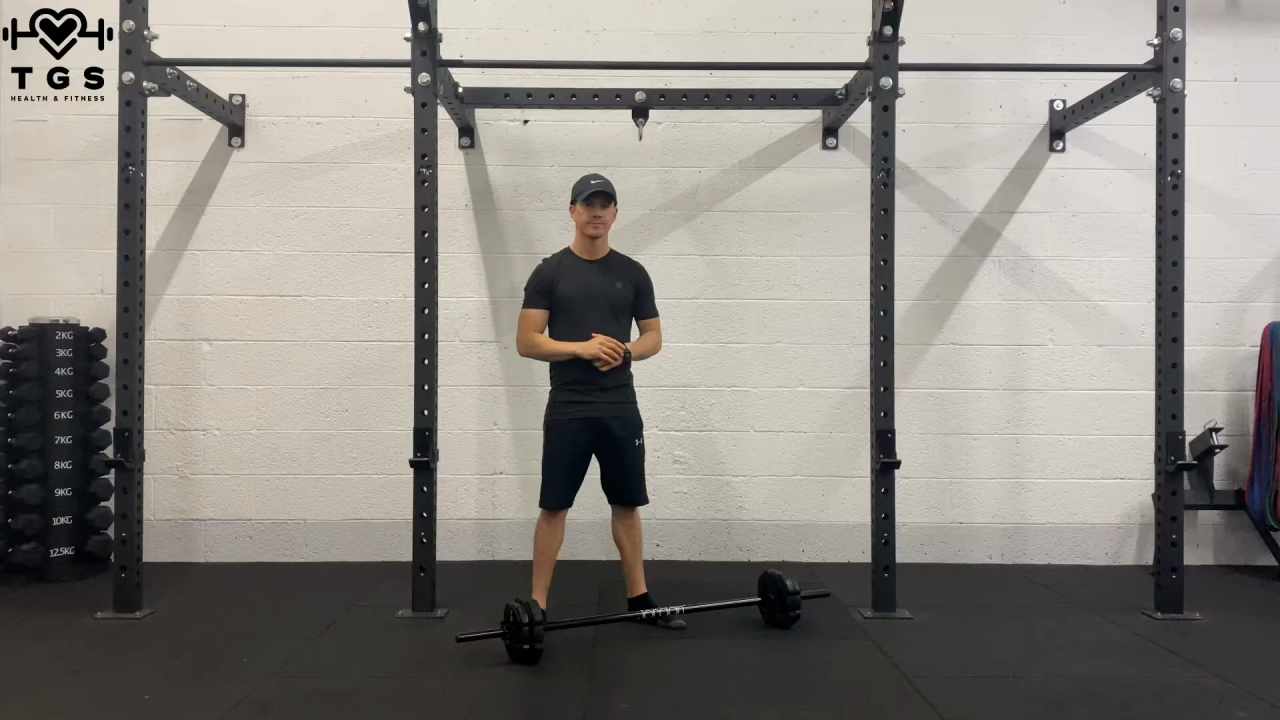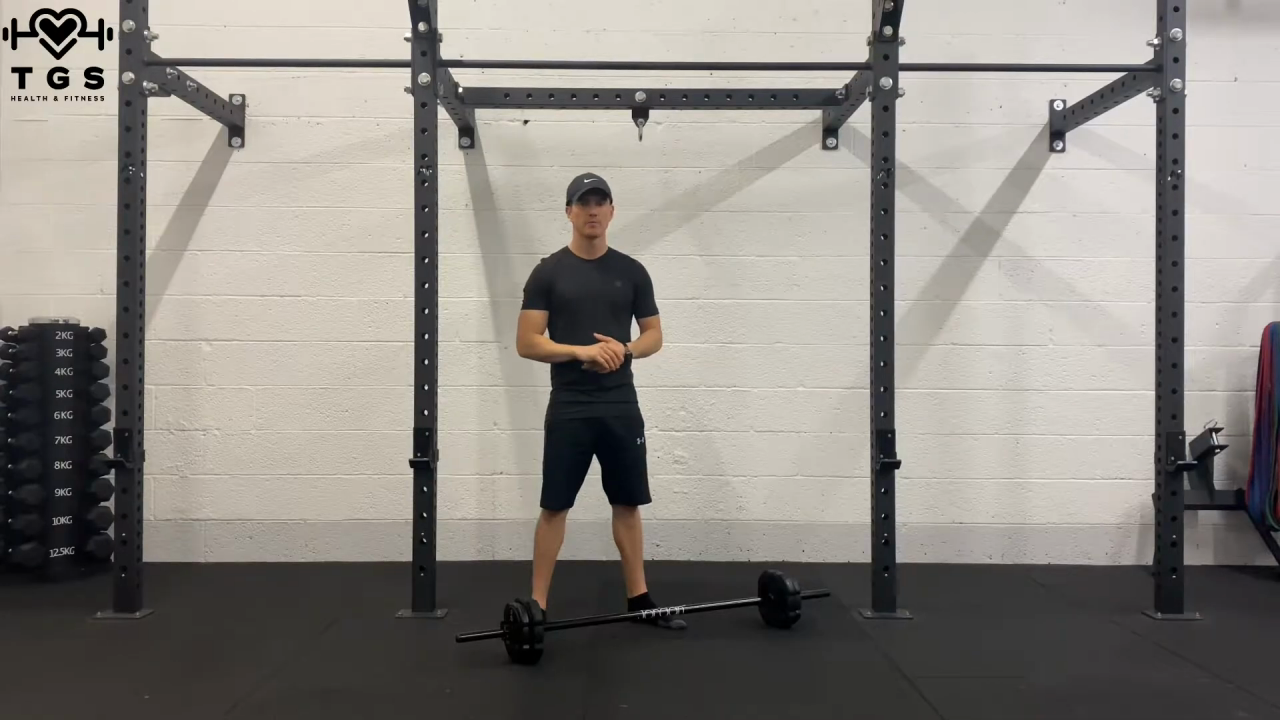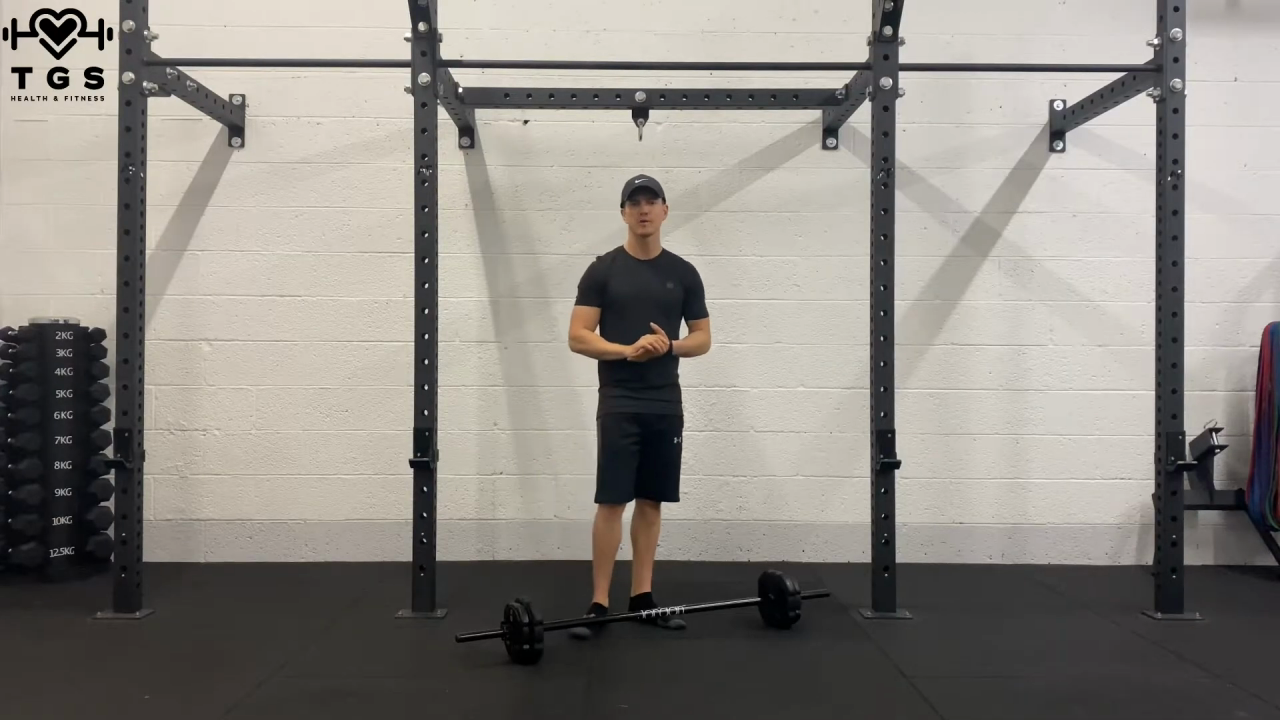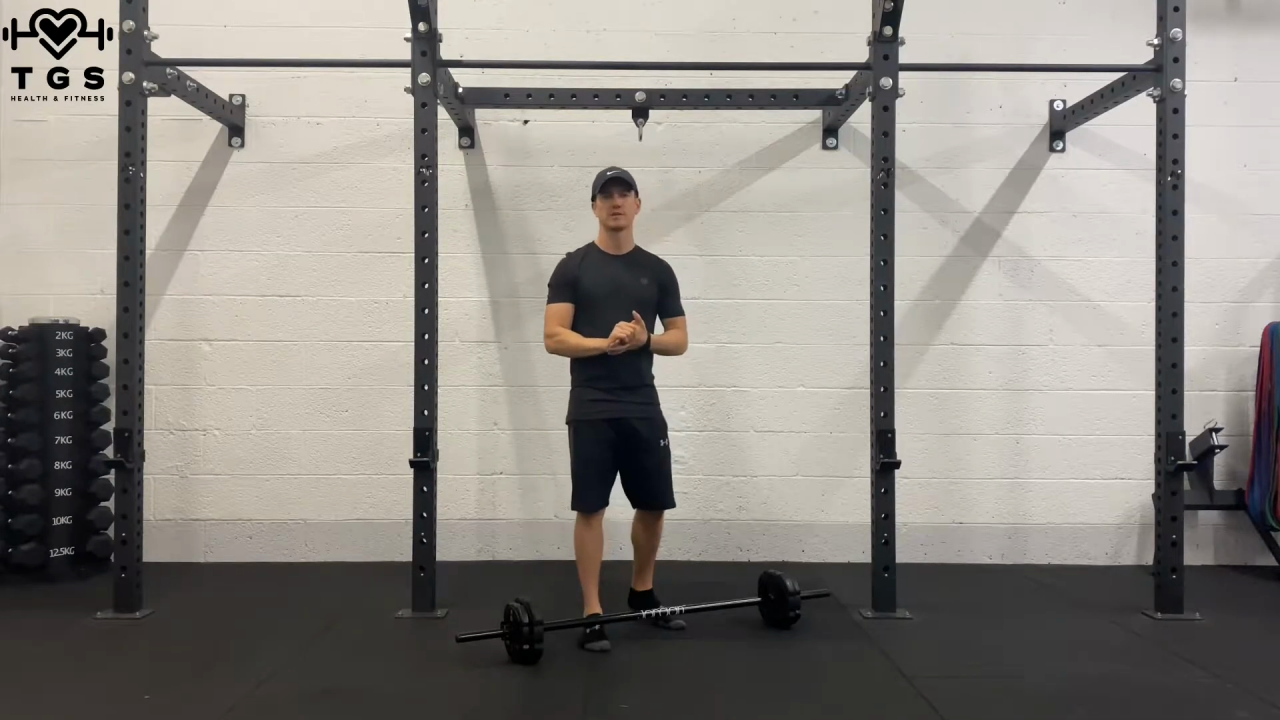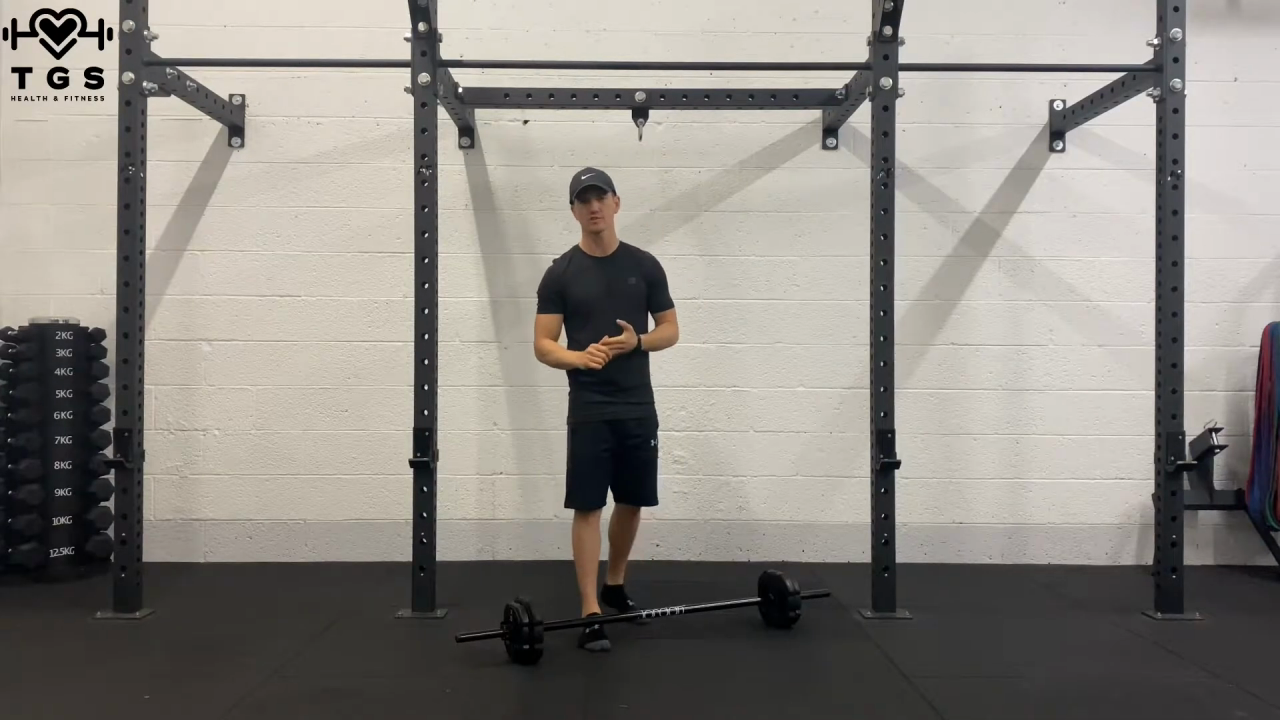
dt=1s
person 1, frame 1
left shoulder: (632, 273)
right shoulder: (550, 271)
left elbow: (654, 338)
right elbow: (526, 341)
left wrist: (624, 351)
right wrist: (582, 348)
left hip: (620, 407)
right hip: (568, 409)
left knee: (627, 503)
right knee: (554, 506)
left ankle: (638, 597)
right ankle: (537, 604)
person 1, frame 2
left shoulder: (631, 271)
right shoulder: (548, 272)
left elbow: (654, 335)
right elbow: (527, 342)
left wrist: (624, 350)
right wrist: (581, 351)
left hip: (621, 406)
right hip: (570, 408)
left knee: (628, 503)
right knee: (555, 506)
left ankle: (639, 597)
right ankle: (538, 605)
person 1, frame 3
left shoulder: (683, 273)
right shoulder: (603, 270)
left elbow: (703, 338)
right elbow: (578, 337)
left wrist: (670, 345)
right wrist: (628, 349)
left hip: (665, 403)
right hip: (619, 401)
left knee: (651, 501)
right knee: (612, 501)
left ankle: (642, 595)
right ankle: (599, 602)
person 1, frame 4
left shoulder: (657, 270)
right shoulder: (573, 266)
left elbow: (679, 340)
right elbow: (553, 337)
left wrist: (644, 339)
right wrist: (605, 342)
left hip: (643, 406)
right hip: (591, 408)
left knee: (655, 505)
right knee: (590, 509)
left ankle: (642, 591)
right ankle: (593, 613)
person 1, frame 5
left shoulder: (645, 265)
right shoulder: (561, 273)
left elbow: (670, 329)
right elbow: (543, 344)
left wrist: (637, 341)
right wrist: (578, 359)
left hip: (639, 406)
right hip: (590, 408)
left knee: (632, 503)
right knee: (588, 508)
left ankle: (615, 585)
right ankle: (591, 611)
